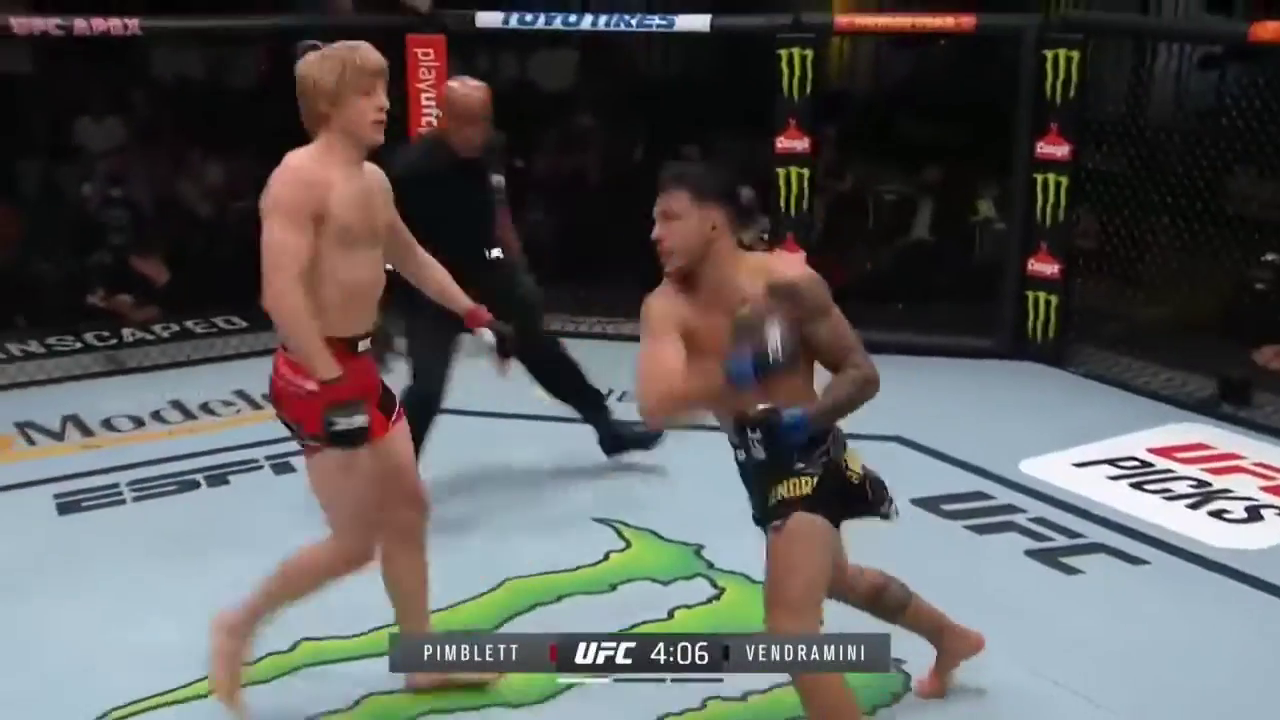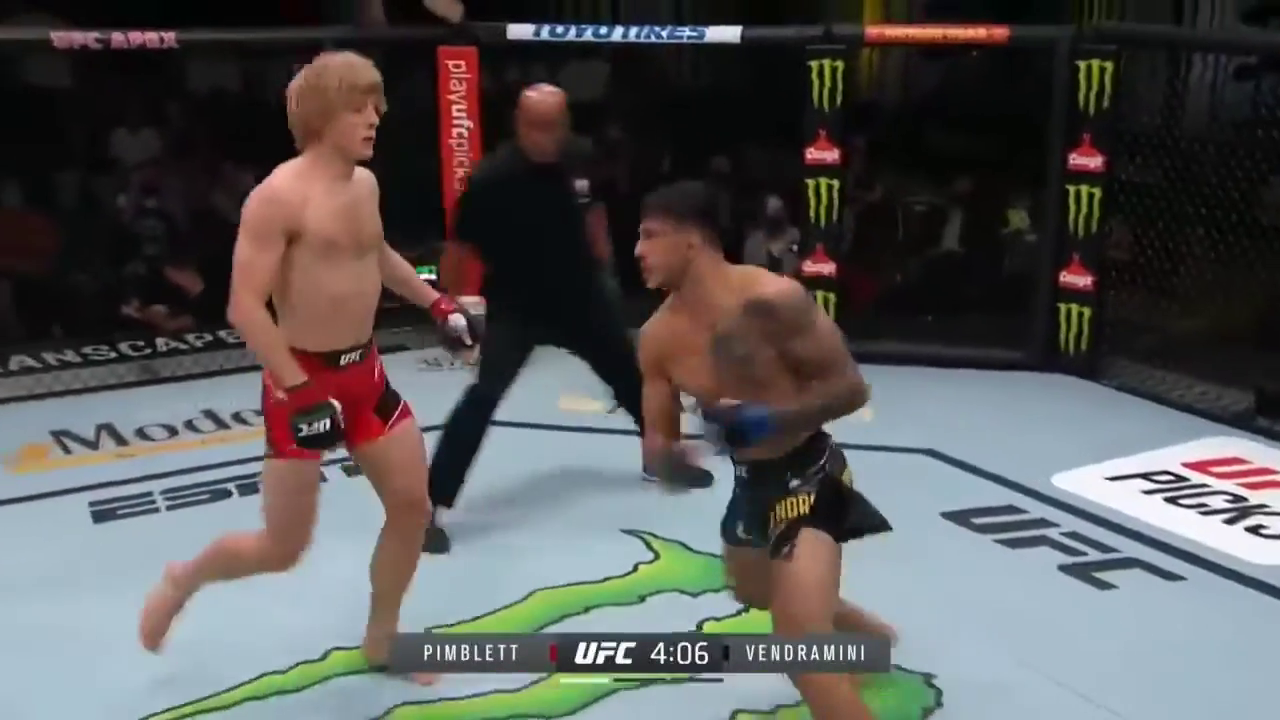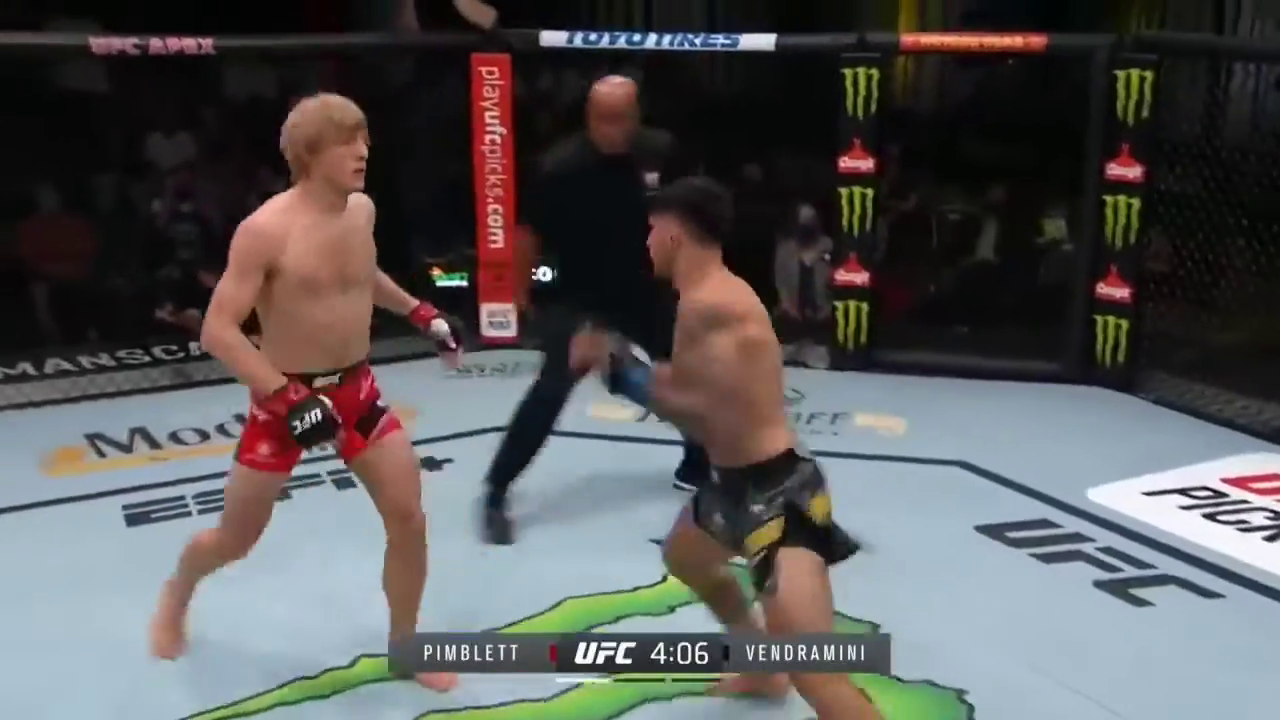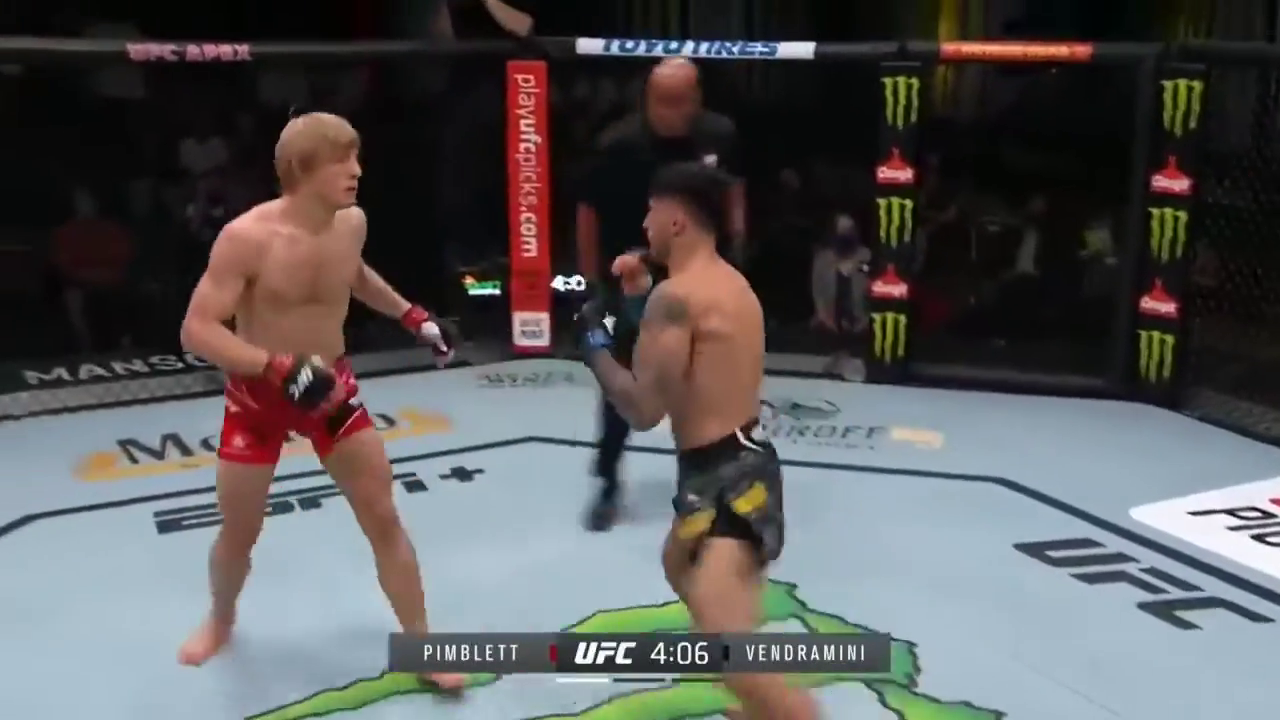
dt=0.1s
person 1, frame 1
left shoulder: (372, 178)
right shoulder: (300, 177)
left elbow: (409, 255)
right elbow: (281, 295)
left wrist: (474, 313)
right wrist: (331, 383)
left hip: (360, 358)
right hip: (315, 374)
left knee: (407, 509)
right knee: (355, 545)
right ankle: (239, 625)
person 1, frame 2
left shoulder: (363, 184)
right shoulder: (280, 197)
right elbow: (244, 308)
left wrist: (438, 304)
right wrist: (301, 393)
left hip: (362, 369)
right hip: (303, 377)
left knee: (413, 508)
right knee: (281, 549)
left ankle: (381, 643)
right ankle: (181, 581)
person 1, frame 3
left shoulder: (360, 211)
right shoulder: (265, 230)
right elbow: (218, 332)
left wrist: (421, 311)
right wrist: (287, 398)
left hip: (353, 385)
right hip: (283, 389)
left knee: (407, 517)
right knee: (237, 536)
left ankle: (406, 646)
right ankle: (176, 595)
person 1, frame 4
left shoulder: (352, 224)
right shoulder: (248, 237)
right elbow: (196, 331)
left wrist: (411, 315)
right wrist: (277, 369)
left hip: (332, 385)
right hip: (260, 393)
left knee: (383, 519)
right knee: (239, 534)
right ankle: (220, 621)
person 2, frame 1
left shoulder: (787, 281)
right shoulder: (666, 306)
left elbow: (862, 376)
right elbow: (656, 405)
left wrist: (801, 419)
right wrist: (735, 371)
left hip: (810, 458)
right hip: (760, 462)
left knee: (788, 631)
right knee: (832, 576)
right ankle: (953, 638)
person 2, frame 2
left shoulder: (770, 300)
right shoulder: (659, 336)
left elbow: (850, 388)
right elbow: (656, 441)
left wrist: (769, 418)
right wrist: (666, 458)
left hip: (807, 476)
right hip: (750, 477)
right knee: (755, 588)
right ankle: (866, 633)
person 2, frame 3
left shoulder: (709, 307)
right shoulder: (719, 297)
left elbow: (715, 421)
right elbow: (705, 394)
left wrist: (640, 384)
right wrist: (614, 364)
left hip: (777, 493)
right hip: (739, 484)
left knee: (813, 671)
right knee: (683, 558)
right ankle: (758, 669)
person 2, frame 4
left shoulder: (678, 297)
right shoulder: (726, 285)
left elbow: (644, 410)
left wrist: (598, 347)
right wrist: (638, 297)
left hip: (725, 478)
right hip: (740, 464)
right knee: (681, 568)
person 3, frame 1
left shoulder: (487, 151)
right shoulder: (413, 167)
left wrist: (518, 268)
left hip: (483, 276)
left knee: (547, 356)
right knee: (425, 391)
left ankle: (609, 430)
person 3, frame 2
right shoulder: (491, 176)
right elbow: (462, 246)
left wrist: (604, 268)
left hip: (577, 291)
right hip: (515, 304)
left knee: (630, 373)
right knee: (483, 397)
right ankle: (434, 506)
person 3, frame 3
left shoulder: (657, 150)
right shoulder: (561, 166)
right elbow: (531, 233)
left hip: (642, 284)
right hip: (582, 292)
right knee: (552, 389)
left ankle: (695, 466)
right ankle: (496, 491)
person 3, frame 4
left shoulder: (719, 134)
right shoulder: (620, 144)
left elbow: (733, 186)
right elbow: (589, 210)
left wrist: (736, 242)
right wrist: (590, 280)
right ankle: (608, 483)
